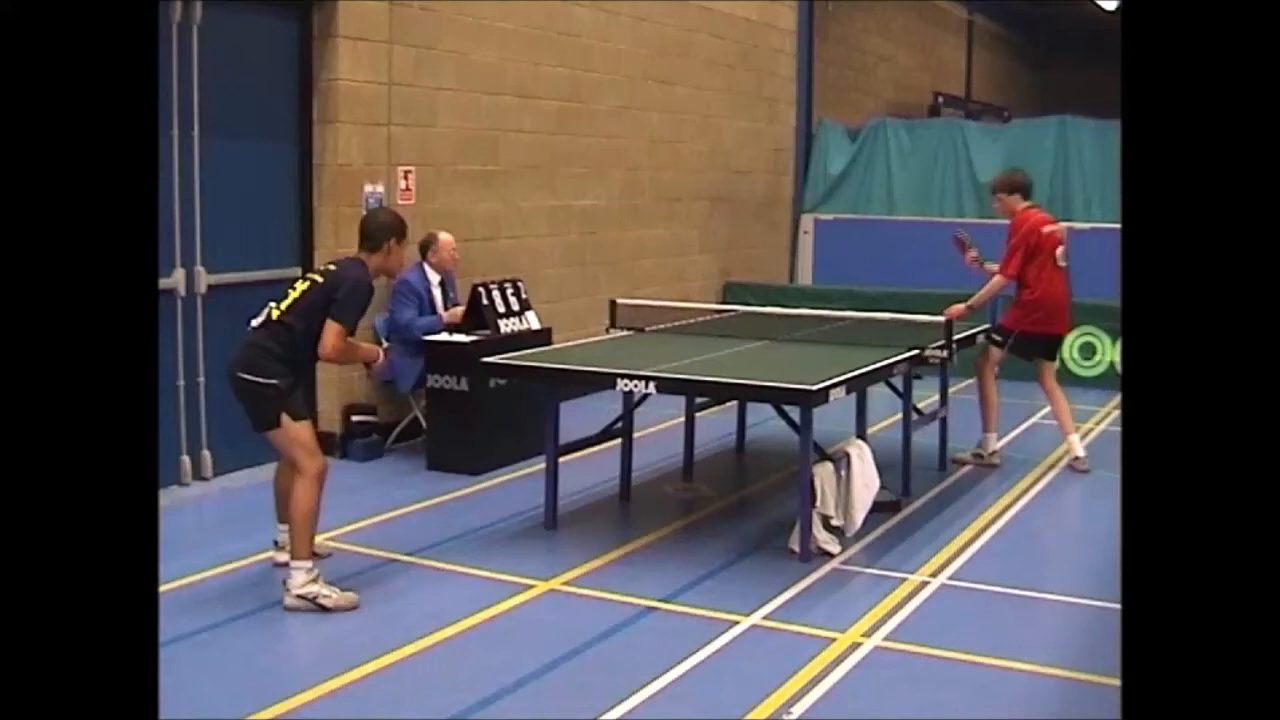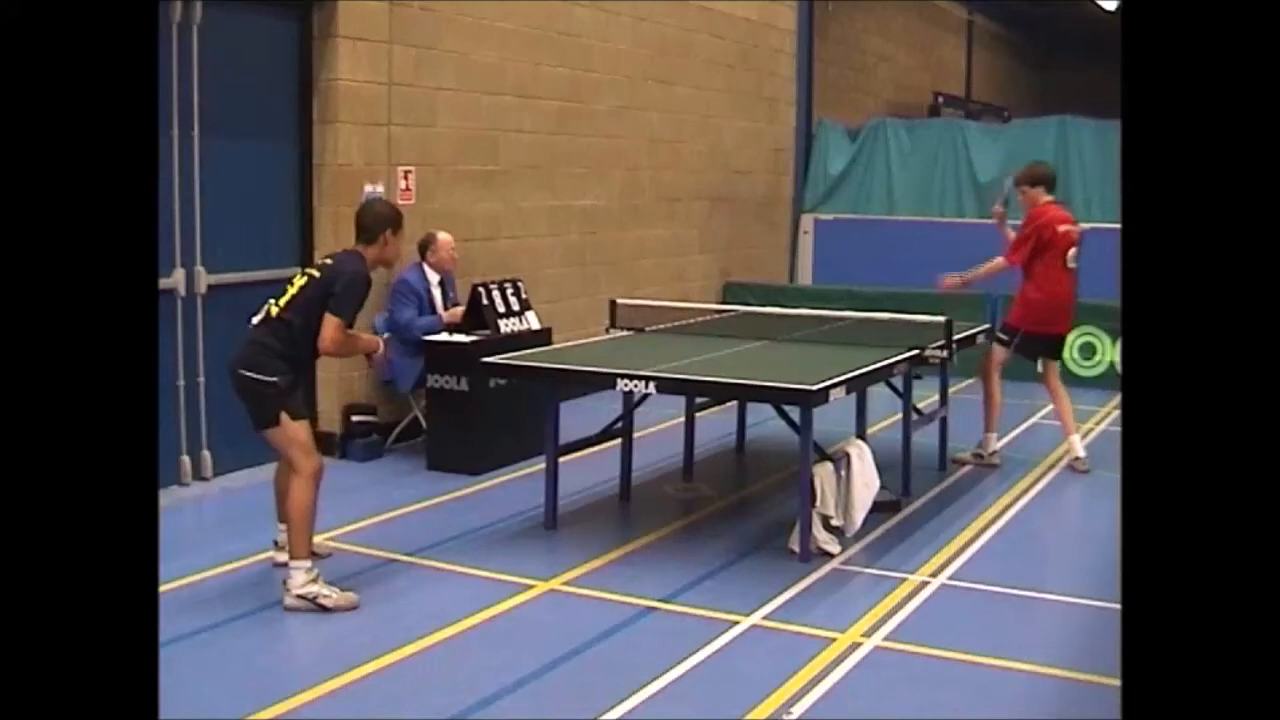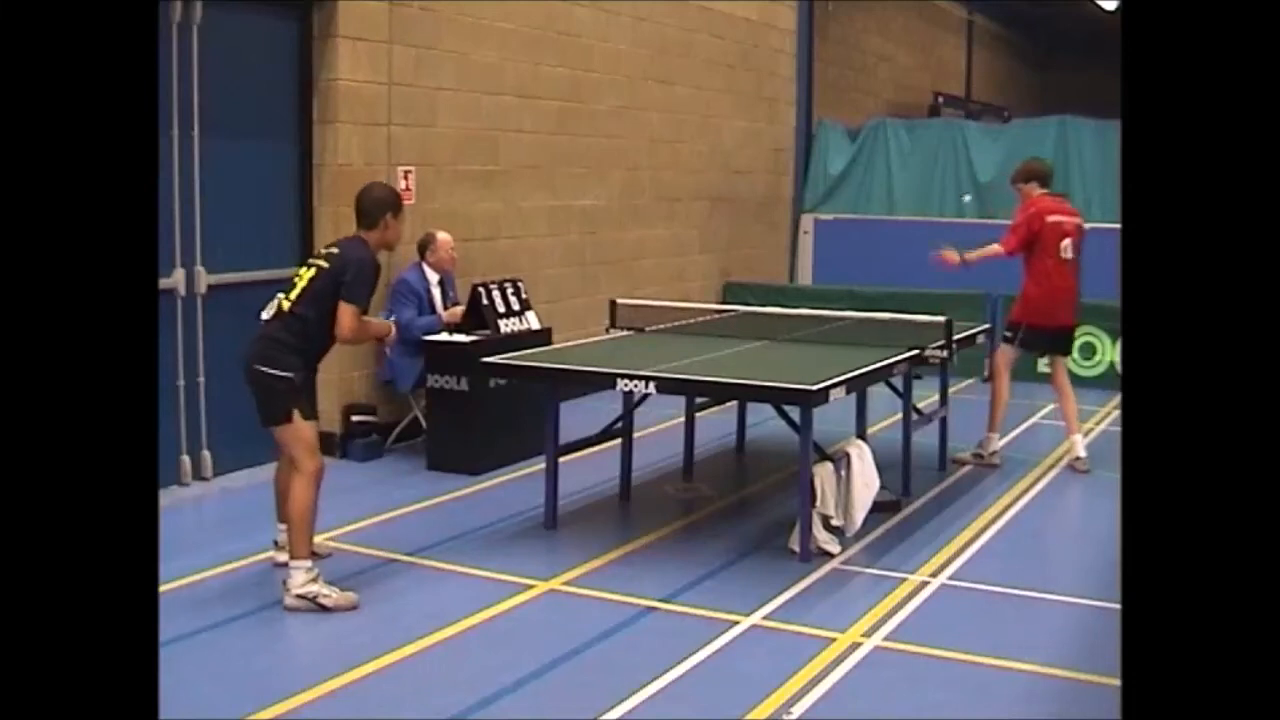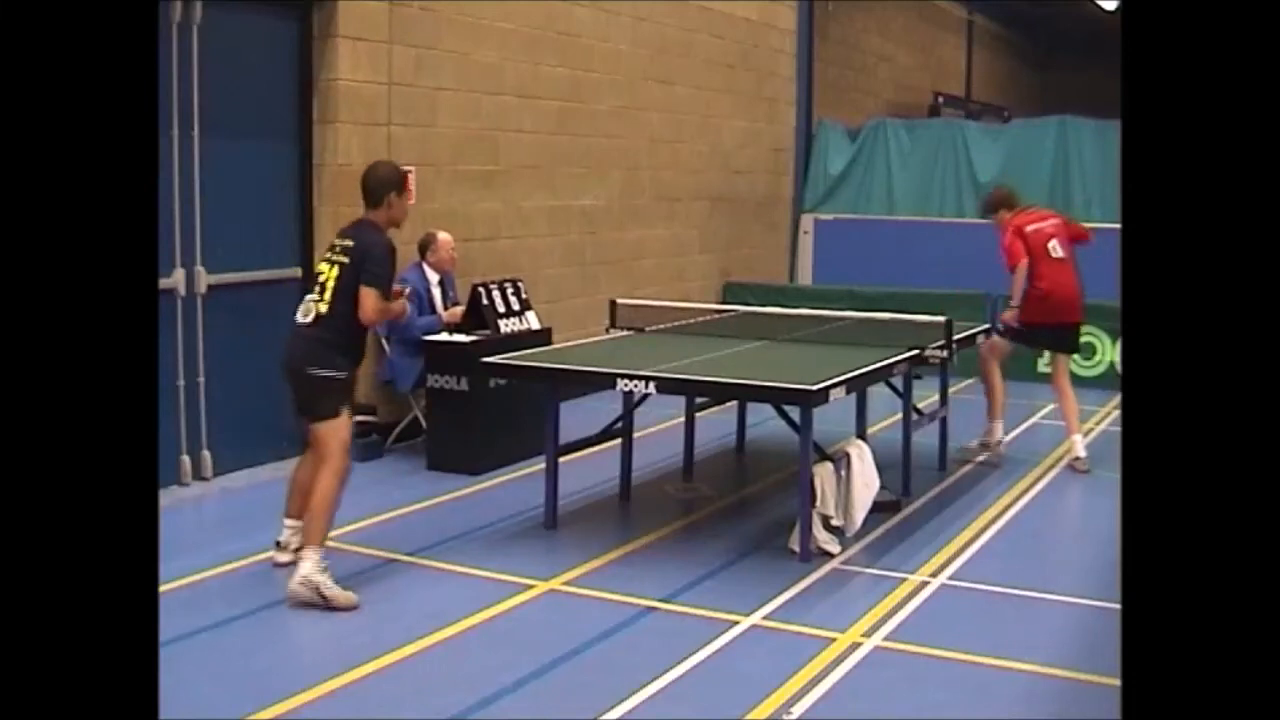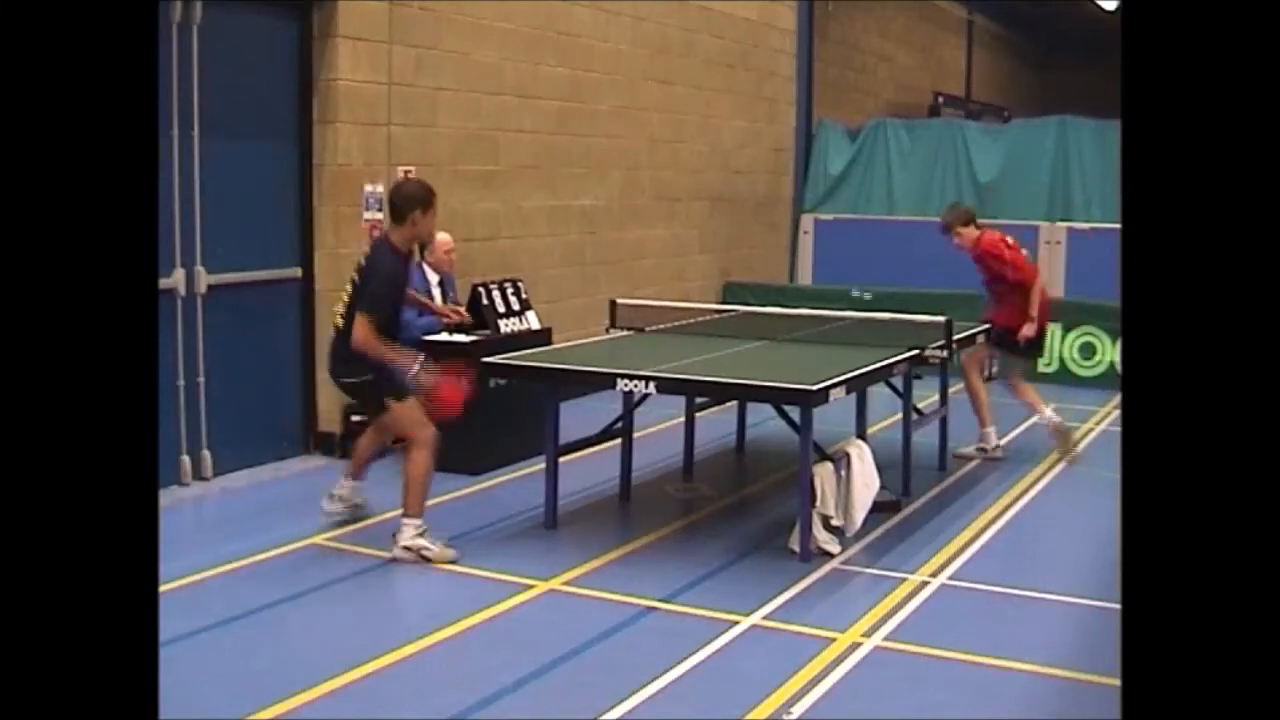
dt=0.3s
person 1, frame 1
left shoulder: (341, 269)
right shoulder: (358, 282)
right elbow: (328, 350)
left wrist: (361, 349)
right wrist: (368, 354)
left hip: (258, 366)
right hip: (264, 374)
left knee: (293, 454)
right knee: (312, 466)
left ankle: (288, 541)
right ankle: (302, 582)
person 1, frame 2
left shoulder: (340, 263)
right shoulder: (354, 275)
right elbow: (327, 343)
left wrist: (360, 341)
right wrist: (368, 344)
left hip: (260, 364)
right hip: (267, 372)
left knee: (292, 455)
right knee: (307, 466)
left ankle: (287, 541)
right ankle: (301, 581)
person 1, frame 3
left shoulder: (339, 250)
right shoulder: (363, 261)
right elbow: (346, 331)
left wrist: (367, 324)
right wrist: (380, 329)
left hip: (267, 357)
right hip: (282, 366)
left knee: (293, 454)
right knee: (308, 466)
left ankle: (287, 540)
right ankle: (301, 582)
person 1, frame 4
left shoulder: (347, 236)
right shoulder: (378, 245)
right elbow: (368, 314)
left wrist: (385, 296)
right wrist: (398, 308)
left hip: (304, 355)
right hip: (326, 364)
left knee: (317, 451)
right knee: (335, 462)
left ankle: (290, 539)
right ankle: (310, 571)
person 1, frame 5
left shoulder: (394, 247)
right shoulder: (384, 268)
right elbow: (362, 339)
right wrist: (413, 365)
left hip: (363, 366)
right hip: (359, 368)
left knee: (384, 425)
right knee: (424, 438)
left ankle: (345, 490)
right ankle: (411, 536)
person 2, frame 1
left shoulder: (1024, 225)
right shoulder: (1047, 222)
left elbow: (1006, 276)
left wrist: (967, 306)
right wrist: (983, 264)
left hip: (1031, 311)
right hip: (1055, 313)
left knee: (985, 365)
right knee: (1047, 379)
left ankle: (988, 447)
right ankle: (1077, 451)
person 2, frame 2
left shoulder: (1040, 217)
right shoulder: (1067, 219)
left elbow: (1008, 261)
left wrist: (963, 279)
right wrist: (1004, 225)
left hip: (1034, 309)
right hip: (1060, 312)
left knee: (991, 365)
right knee: (1052, 378)
left ankle: (989, 448)
right ankle: (1078, 452)
person 2, frame 3
left shoulder: (1030, 209)
right shoulder: (1071, 213)
left elbow: (1006, 247)
left wrist: (962, 259)
left hip: (1036, 305)
right hip: (1065, 309)
left knee: (1001, 366)
right knee: (1060, 376)
left ankle: (989, 448)
right ankle: (1078, 451)
person 2, frame 4
left shoulder: (1013, 229)
right shoulder: (1053, 218)
left elbow: (1021, 264)
right elbow: (1084, 236)
left wrist: (1013, 305)
left hip: (1042, 301)
right hip: (1071, 305)
left knee: (988, 353)
right knee: (1061, 376)
left ankle: (994, 434)
right ankle: (1078, 451)
person 2, frame 5
left shoulder: (989, 247)
right shoulder: (988, 242)
left elbow: (1032, 277)
right elbow: (1019, 275)
left wrist: (1032, 320)
left hip: (1017, 315)
right hip: (1013, 312)
left knee: (969, 362)
right knee: (1013, 378)
left ankle: (989, 442)
right ankle: (1053, 421)
